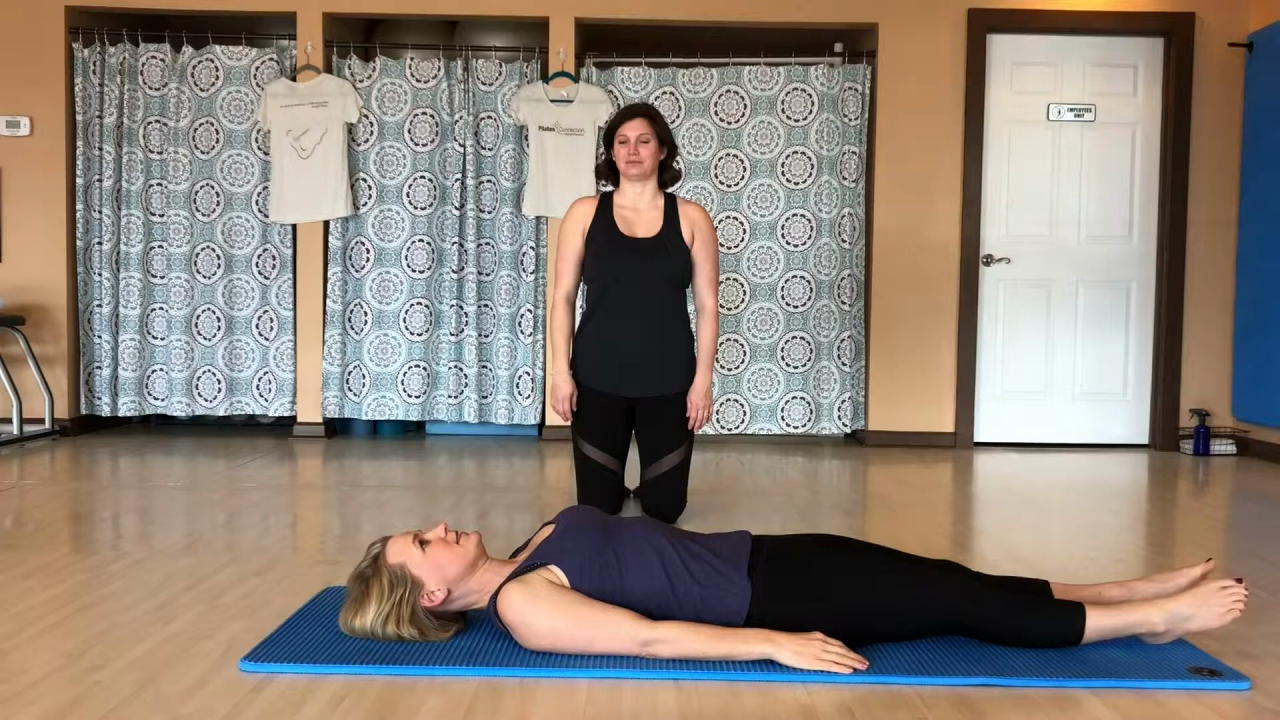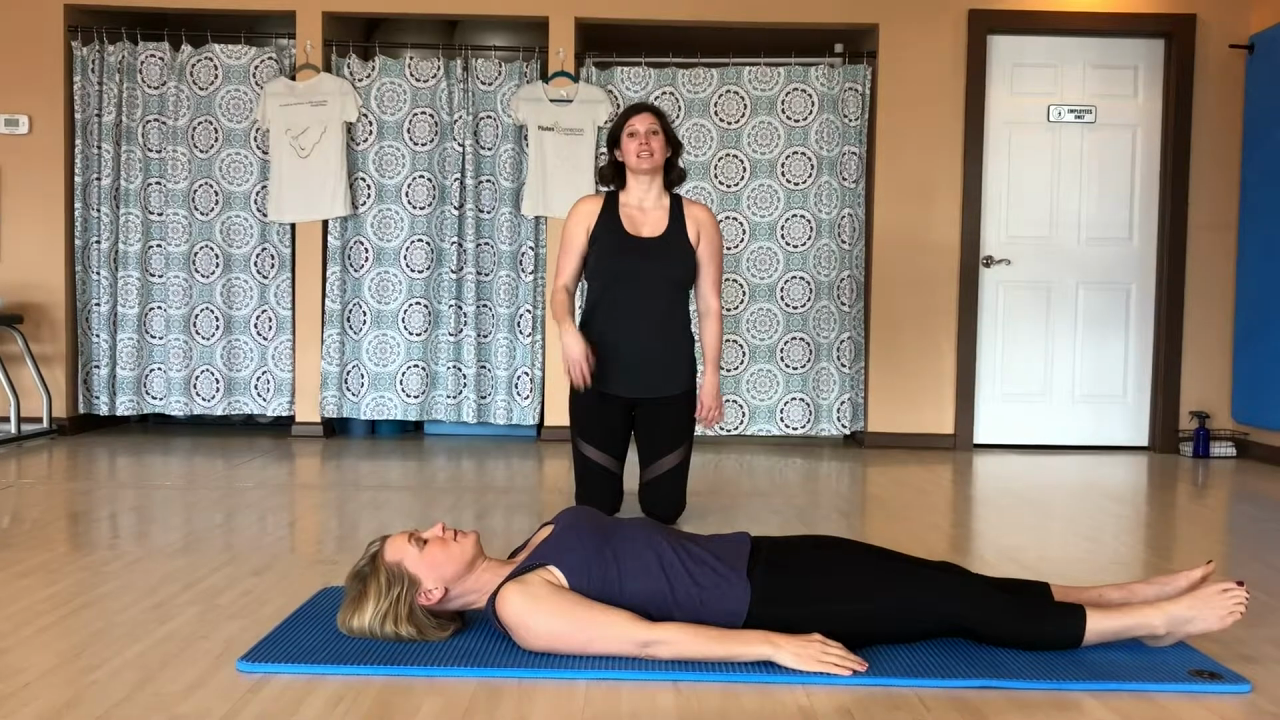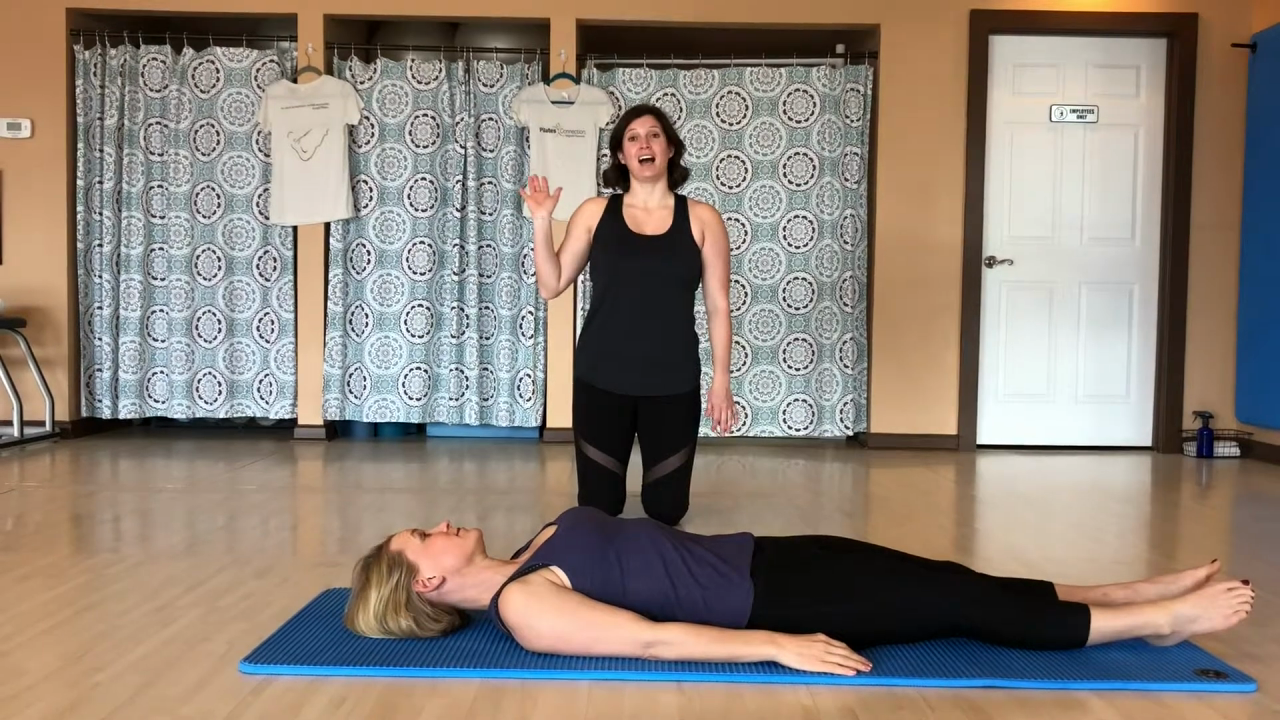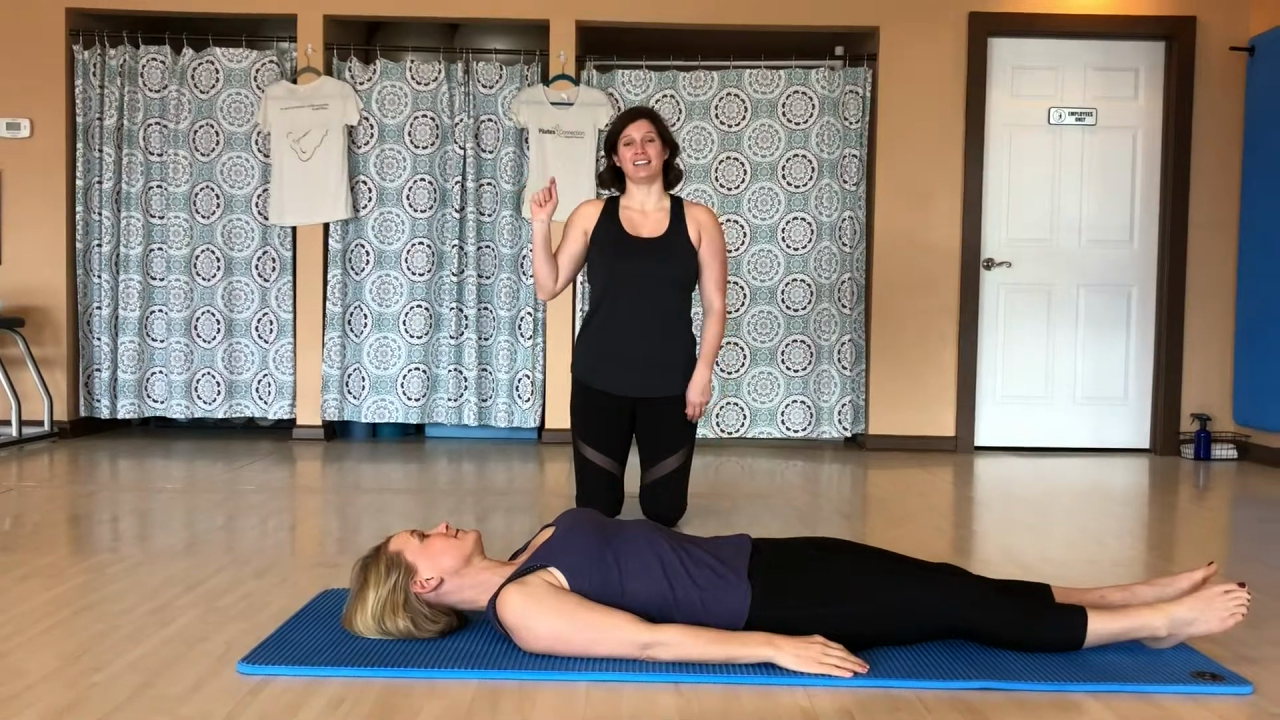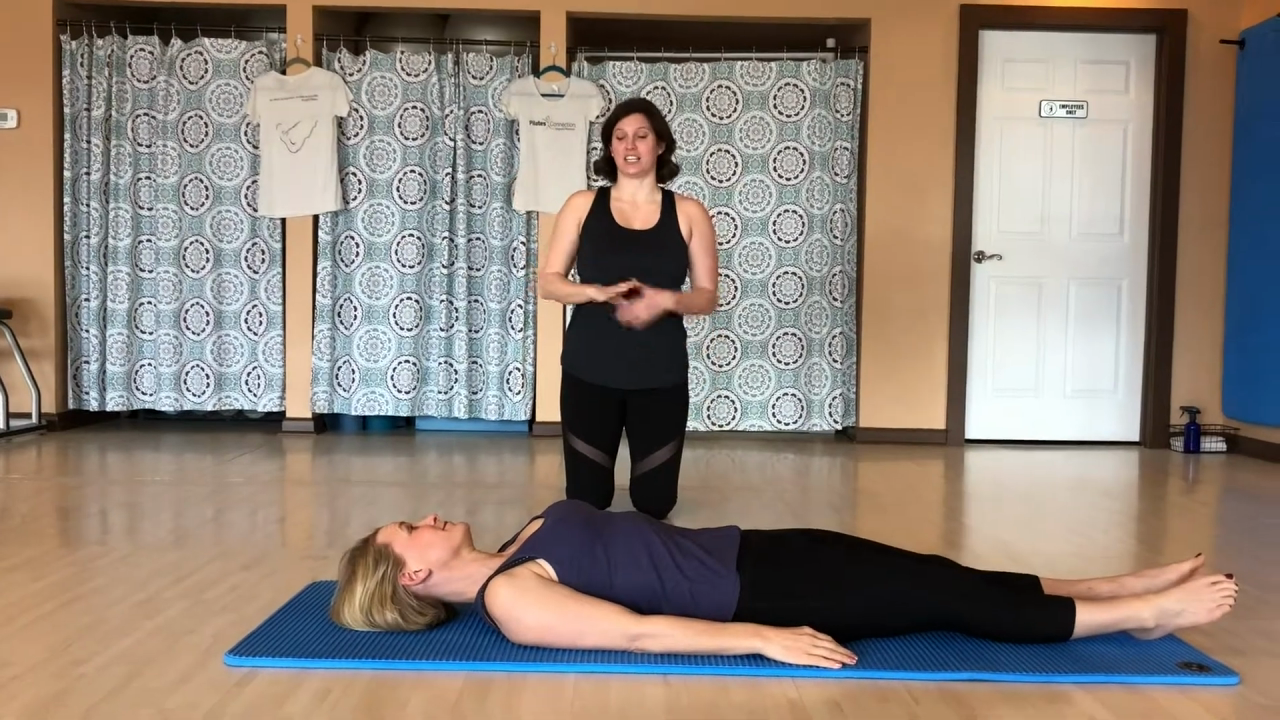
dt=0.5s
person 1, frame 1
left shoulder: (527, 559)
right shoulder: (522, 609)
right elbow: (652, 637)
right wrist: (776, 645)
left hip: (758, 554)
right hip: (756, 600)
left knee: (949, 581)
right knee: (964, 608)
left ankle: (1144, 595)
right ankle: (1155, 617)
person 1, frame 2
left shoulder: (527, 561)
right shoulder: (523, 610)
right elbow: (650, 638)
right wrist: (775, 647)
left hip: (759, 556)
right hip: (757, 598)
left knee: (951, 582)
right knee: (965, 609)
left ankle: (1145, 592)
right ankle: (1156, 620)
person 1, frame 3
left shoulder: (528, 562)
right shoulder: (524, 609)
right elbow: (653, 638)
right wrist: (778, 646)
left hip: (760, 557)
right hip: (758, 602)
left knee: (953, 582)
right knee: (963, 608)
left ankle: (1147, 594)
right ankle: (1162, 620)
person 1, frame 4
left shoulder: (527, 563)
right shoulder: (522, 611)
right elbow: (650, 640)
right wrist: (777, 649)
left hip: (760, 559)
right hip: (758, 601)
left knee: (951, 582)
right knee: (964, 610)
left ankle: (1145, 596)
right ankle: (1157, 622)
person 1, frame 5
left shoulder: (513, 556)
right shoulder: (510, 603)
right elbow: (639, 631)
right wrist: (766, 639)
left hip: (746, 551)
right hip: (746, 595)
left knee: (939, 575)
right knee: (951, 603)
left ankle: (1134, 588)
right ankle: (1148, 613)
person 2, frame 1
left shoulder: (691, 217)
right shoulder: (584, 213)
left elbow: (707, 304)
right elbow: (563, 297)
left wrist: (703, 378)
right wrist: (561, 370)
left hip: (668, 382)
right hip: (599, 379)
left knee: (665, 508)
right knee: (597, 506)
left ankle: (647, 492)
right ankle: (616, 492)
person 2, frame 2
left shoulder: (697, 218)
right shoulder: (590, 211)
left elbow: (710, 304)
right elbow: (563, 286)
left wrist: (711, 378)
right wrist: (568, 330)
left hip: (670, 383)
right hip: (600, 380)
left knee: (664, 508)
right knee: (596, 506)
left ankle: (651, 518)
person 2, frame 3
left shoulder: (701, 218)
right shoulder: (595, 212)
left elbow: (717, 304)
right elbow: (551, 286)
left wrist: (720, 379)
right wrist: (541, 221)
left hip: (673, 383)
right hip: (601, 379)
left knee: (667, 509)
right knee: (598, 506)
person 2, frame 4
left shoulder: (698, 219)
right shoulder: (591, 214)
left elbow: (714, 304)
right elbow: (547, 288)
left wrist: (703, 371)
right wrist: (541, 225)
left hip: (669, 383)
right hip: (599, 380)
left knee: (664, 511)
right knee: (596, 508)
person 2, frame 5
left shoulder: (689, 212)
right shoulder: (582, 205)
left elbow: (708, 295)
right elbow: (547, 283)
left wrist: (666, 299)
right wrist: (597, 291)
left hip: (660, 375)
right hip: (589, 372)
left knee: (655, 502)
right knee: (586, 499)
